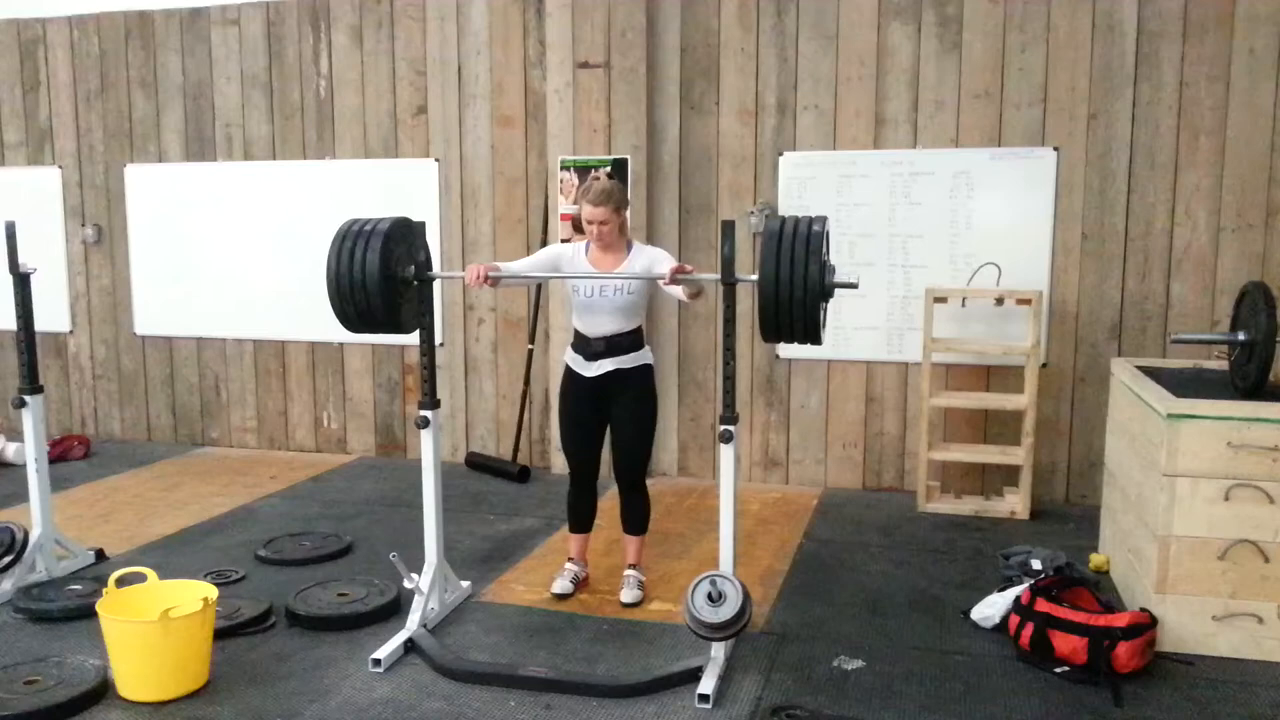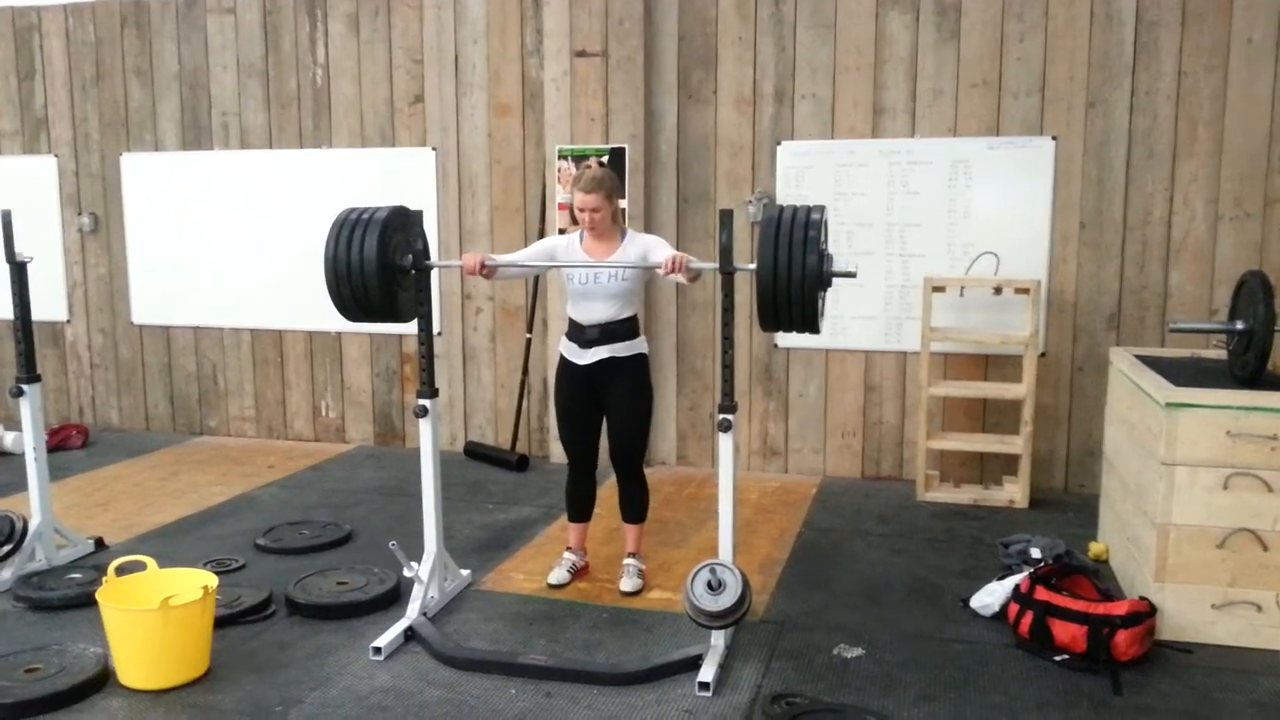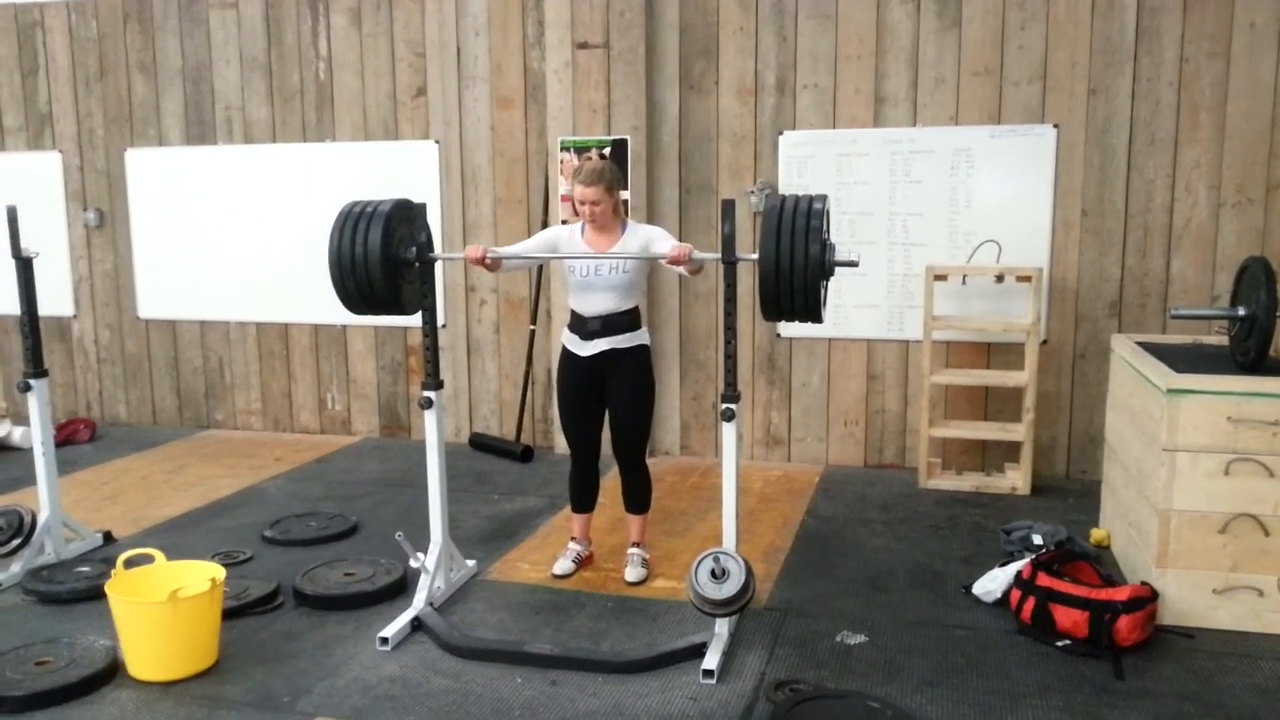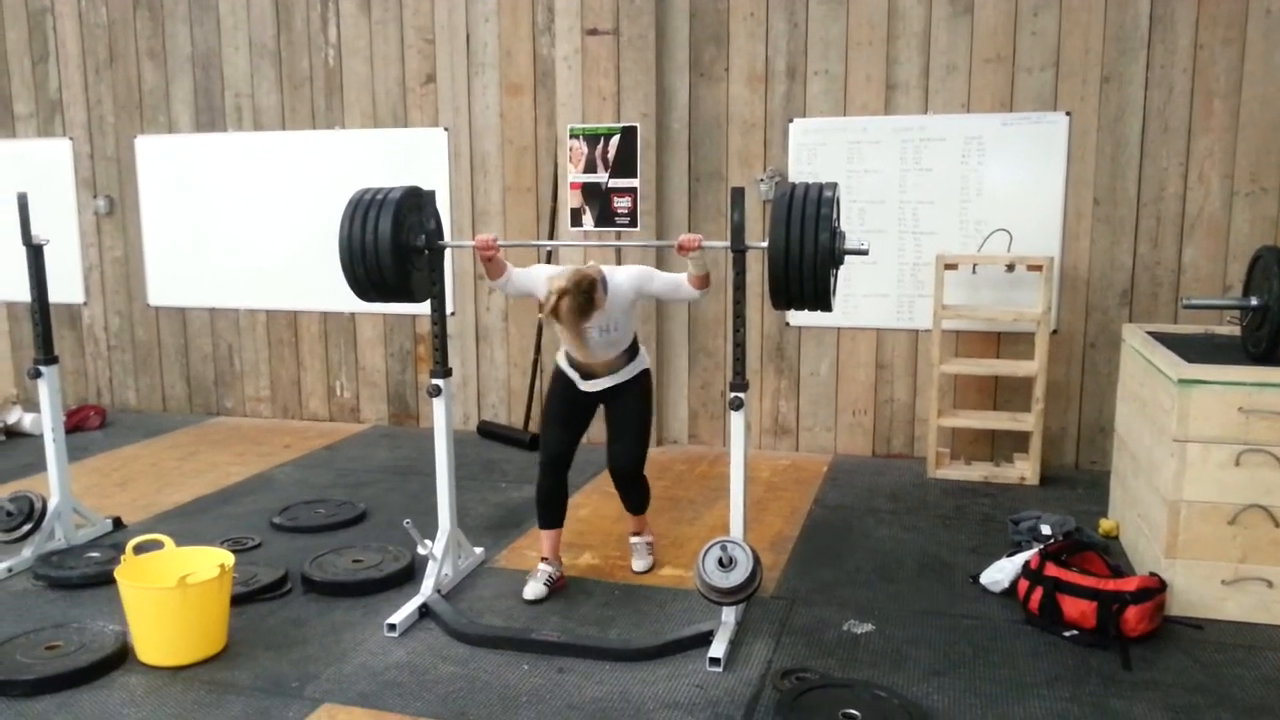
dt=0.7s
person 1, frame 1
left shoulder: (647, 258)
right shoulder: (566, 254)
left elbow: (688, 292)
right elbow: (514, 270)
left wrist: (687, 280)
right wrist: (485, 270)
left hip: (630, 376)
right hip: (580, 373)
left knee: (630, 476)
right knee: (580, 475)
left ankle: (632, 570)
right ankle: (575, 563)
person 1, frame 2
left shoulder: (642, 245)
right shoulder: (561, 245)
left elbow: (685, 272)
right elbow: (507, 265)
left wrist: (684, 264)
right wrist: (481, 264)
left hip: (624, 363)
right hip: (575, 362)
left knee: (627, 464)
right knee: (579, 464)
left ankle: (632, 559)
right ankle: (574, 553)
person 1, frame 3
left shoulder: (644, 236)
right shoulder: (562, 237)
left elbow: (687, 263)
right elbow: (510, 257)
left wrist: (687, 257)
right wrist: (483, 256)
left hip: (627, 353)
right hip: (577, 353)
left knee: (630, 455)
right knee: (582, 453)
left ankle: (637, 548)
right ankle: (579, 544)
person 1, frame 4
left shoulder: (628, 281)
right shoulder: (546, 281)
left elbow: (695, 289)
right elbow: (506, 280)
left wrist: (695, 259)
right wrist: (490, 259)
left hip: (627, 379)
right hip: (572, 378)
left knee: (625, 465)
right knee: (551, 462)
left ankle: (640, 534)
right ankle: (549, 564)
